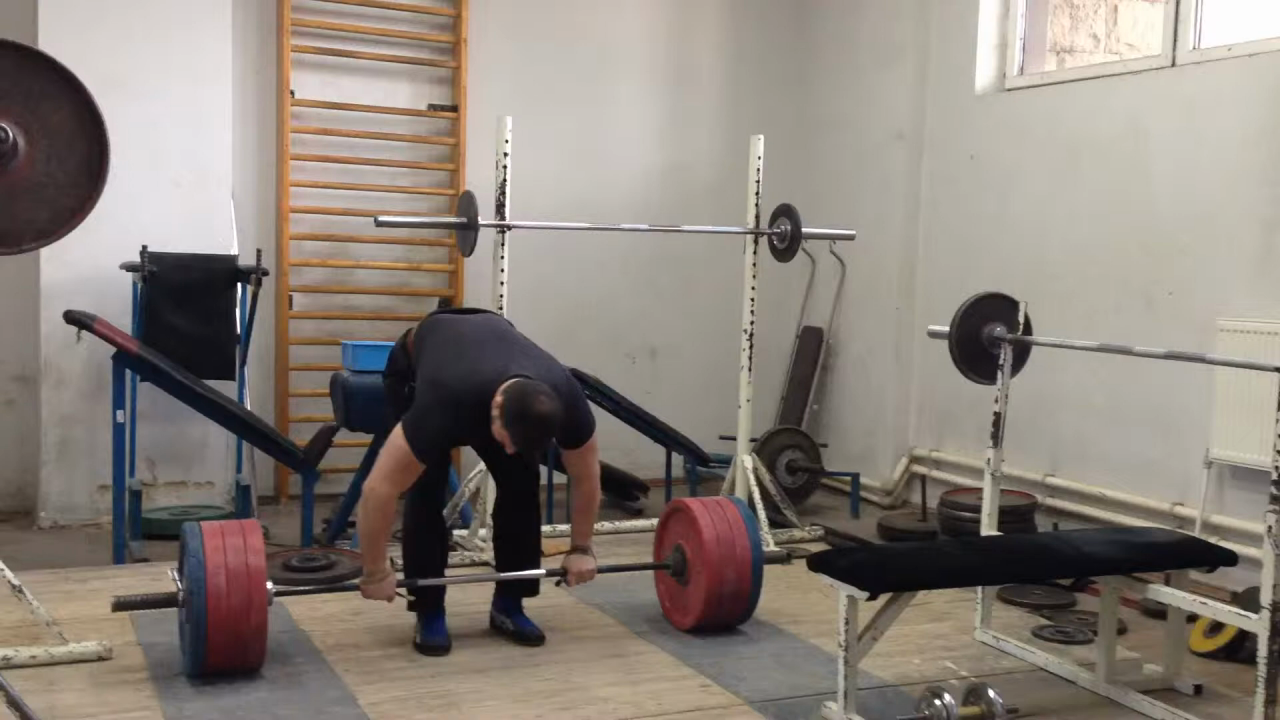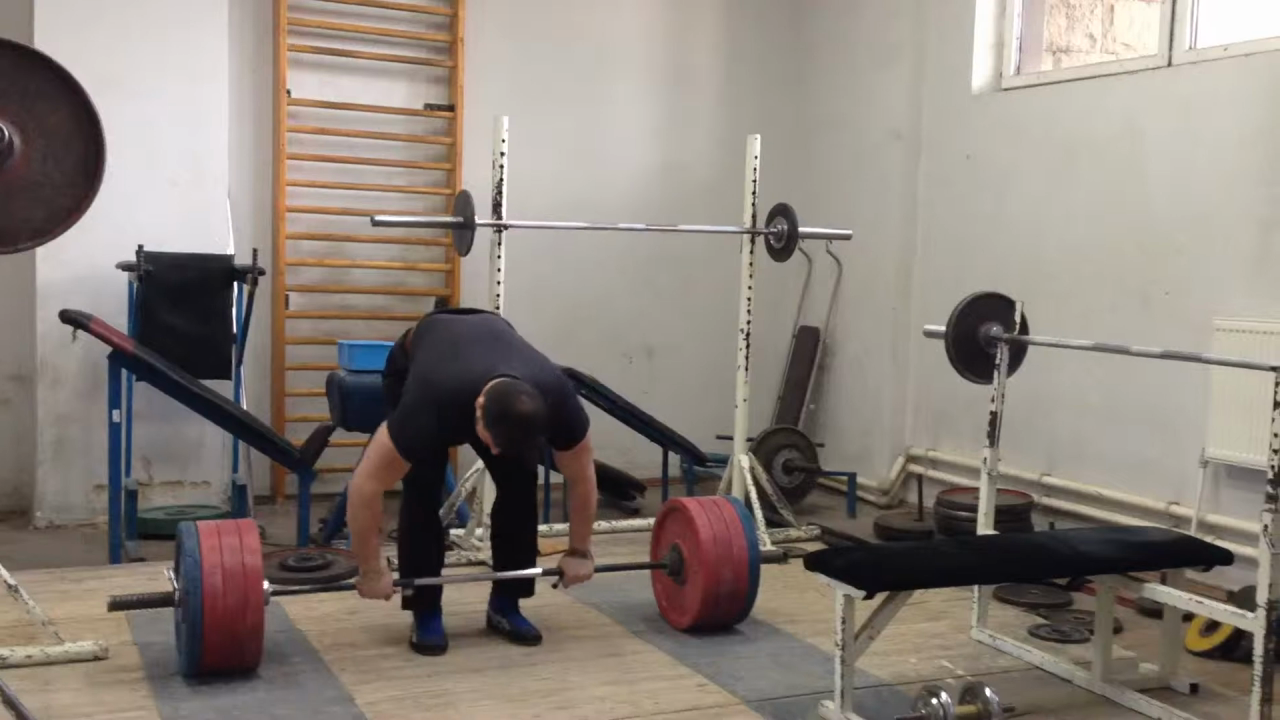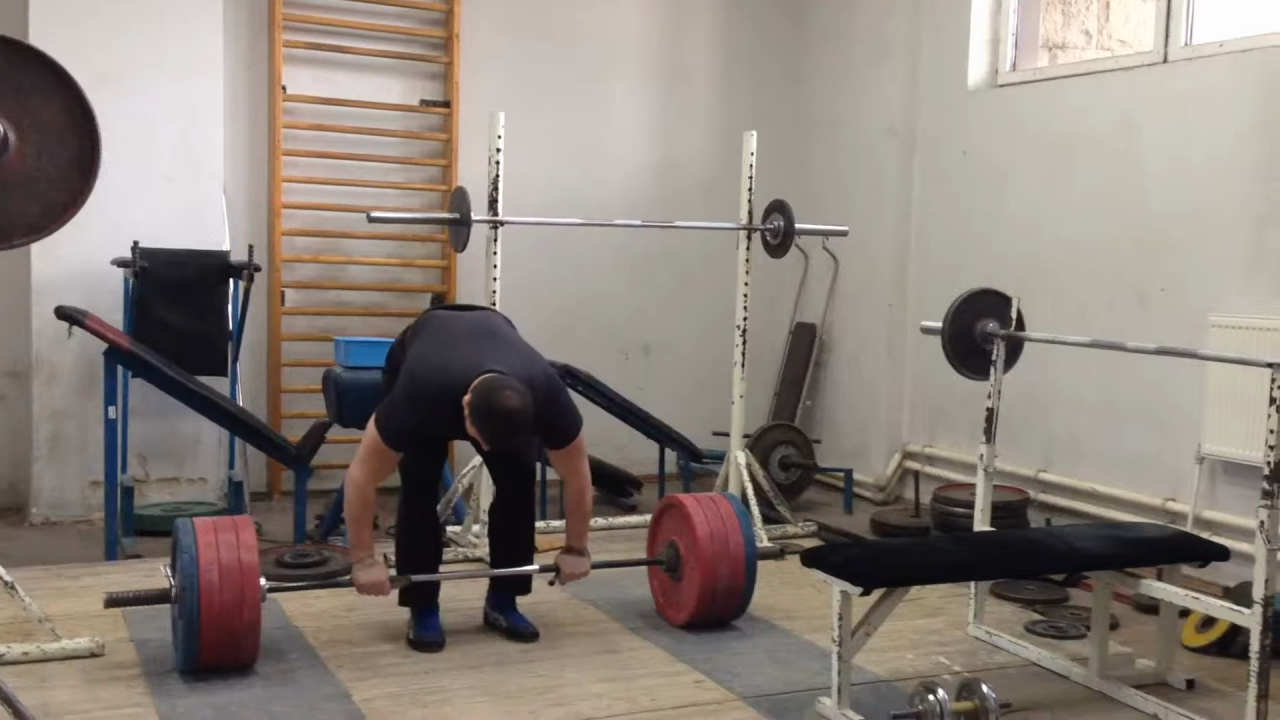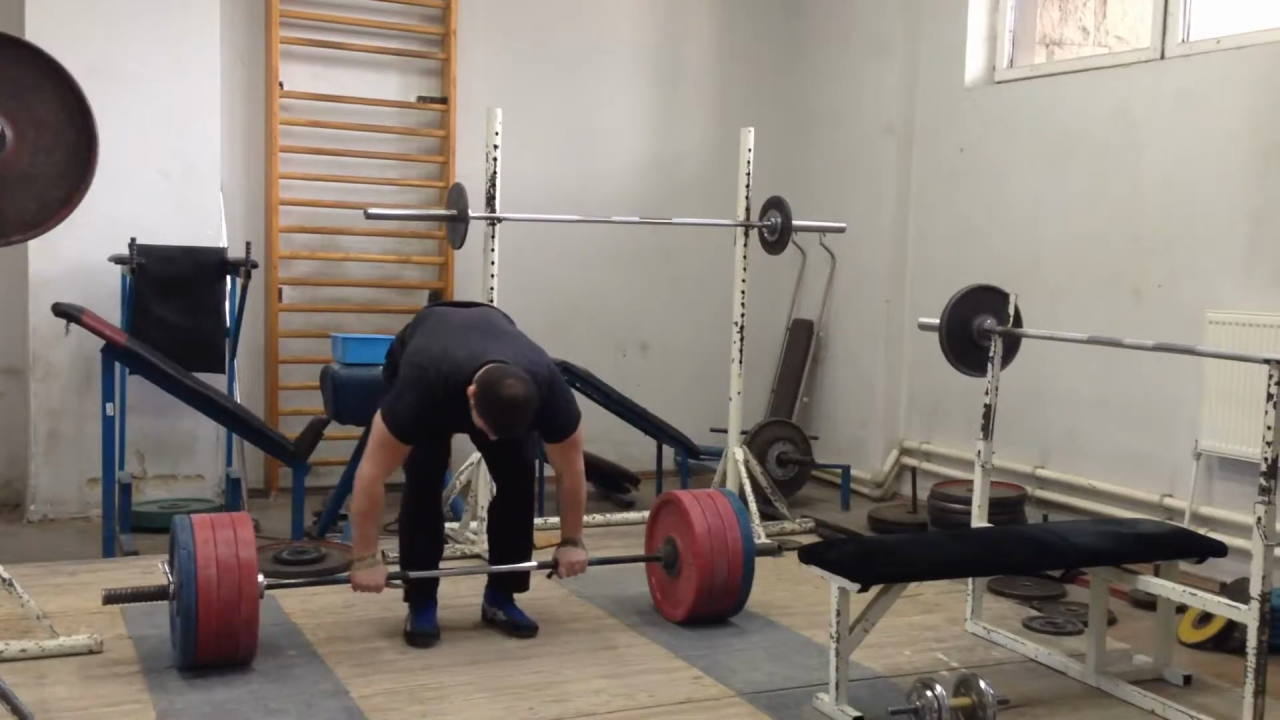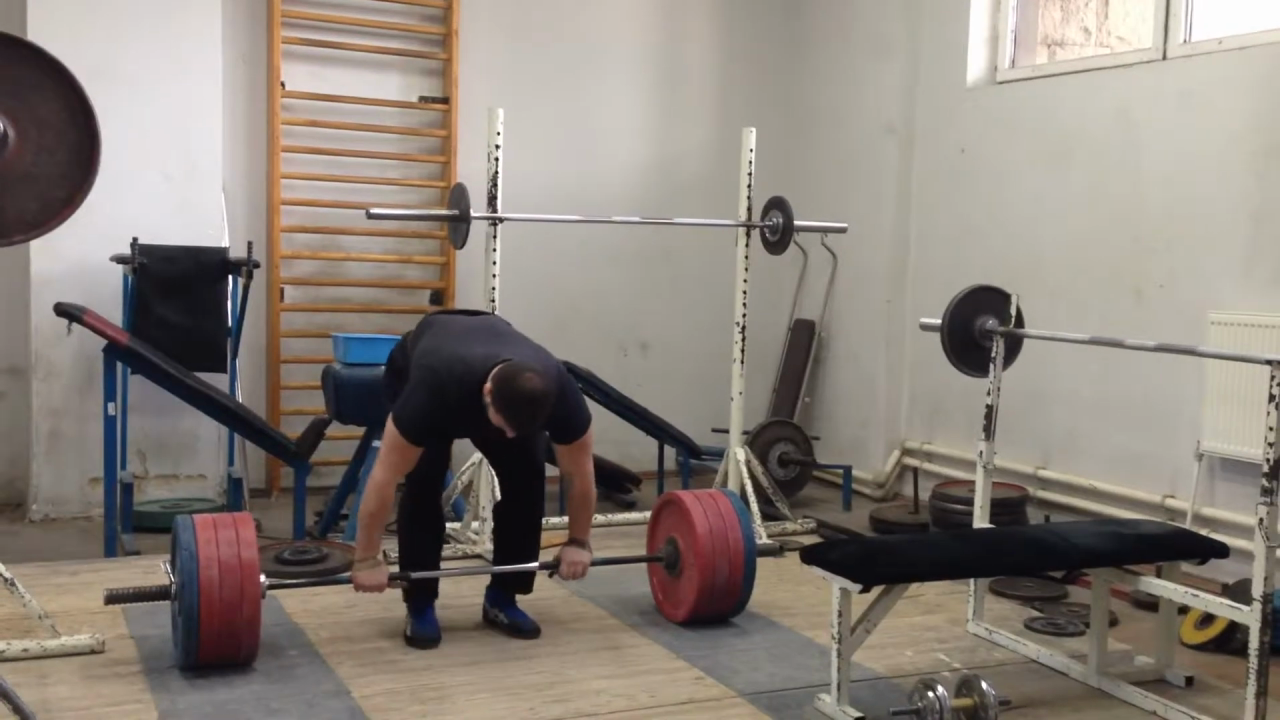
dt=0.2s
person 1, frame 1
left shoulder: (566, 401)
right shoulder: (444, 406)
left elbow: (585, 475)
right elbow: (378, 489)
left wrist: (581, 548)
right wrist: (375, 574)
right hip: (414, 365)
left knee: (522, 482)
right knee: (427, 488)
left ankle: (507, 605)
right ankle: (429, 612)
person 1, frame 2
left shoulder: (556, 400)
right shoulder: (430, 404)
left elbow: (582, 477)
right elbow: (364, 485)
left wrist: (579, 552)
right wrist: (369, 571)
right hip: (413, 363)
left knee: (520, 482)
right knee: (423, 489)
left ankle: (505, 604)
right ankle: (425, 612)
person 1, frame 3
left shoulder: (547, 397)
right shoulder: (419, 396)
left elbow: (576, 475)
right elbow: (361, 477)
left wrist: (576, 549)
right wrist: (364, 561)
left knee: (519, 479)
right knee: (420, 484)
left ankle: (502, 601)
right ankle: (423, 609)
person 1, frame 4
left shoulder: (549, 391)
right shoulder: (422, 386)
left elbow: (569, 470)
right elbow: (372, 473)
left wrist: (572, 541)
right wrist: (365, 559)
right hip: (420, 362)
left knee: (518, 475)
right knee: (425, 478)
left ankle: (500, 596)
right ankle: (421, 603)
person 1, frame 5
left shoulder: (561, 394)
right shoulder: (434, 387)
left elbow: (579, 474)
right elbow: (385, 477)
left wrist: (579, 542)
right wrist: (367, 559)
right hip: (413, 368)
left knee: (527, 478)
right knee: (424, 483)
left ankle: (501, 598)
right ankle: (420, 605)
